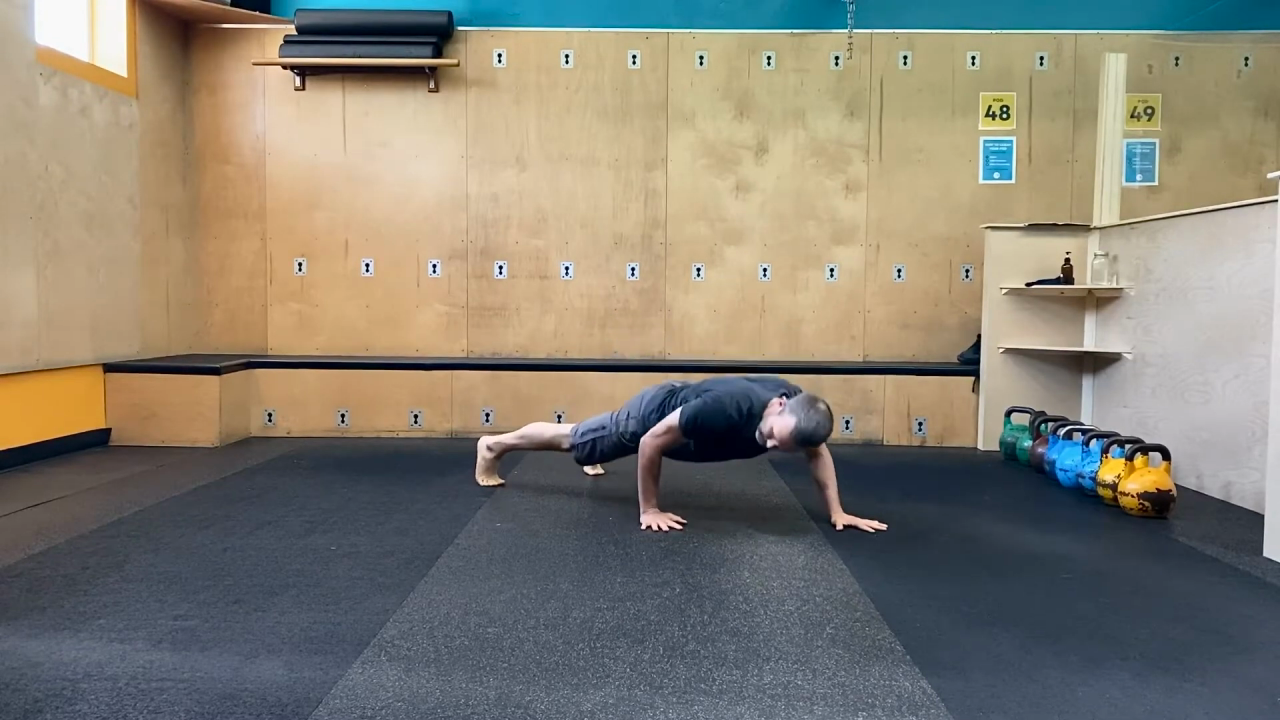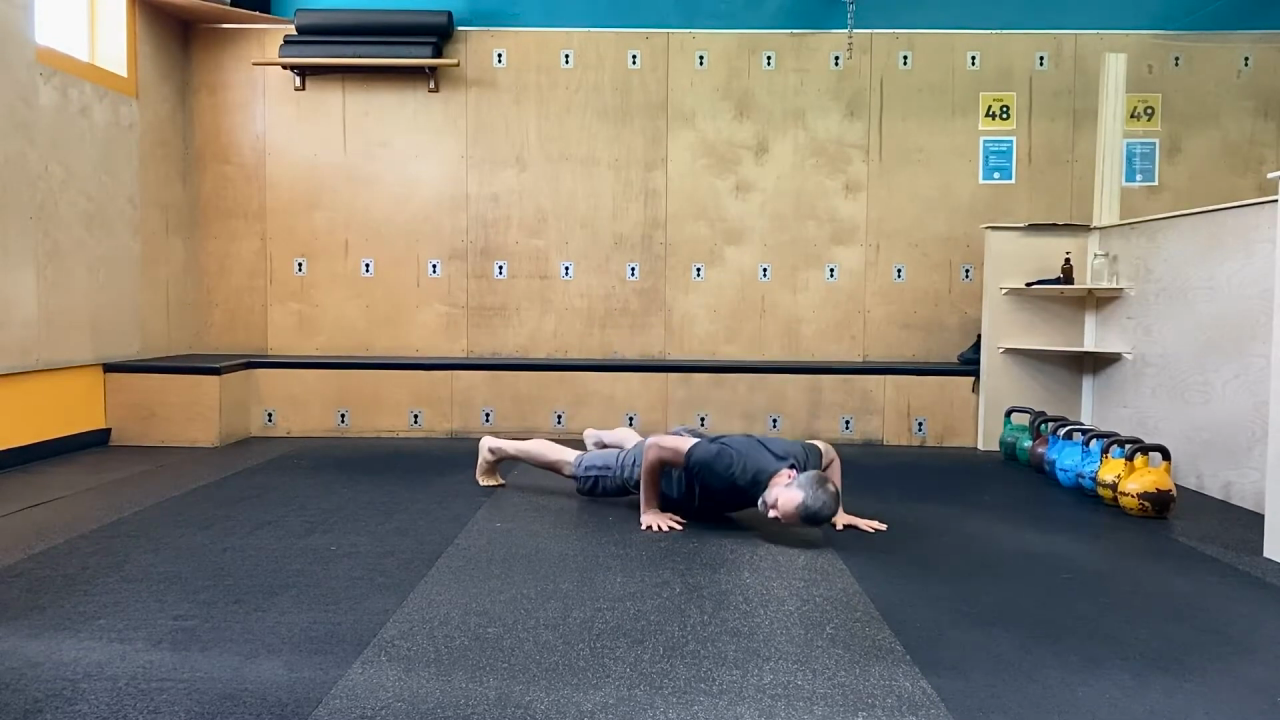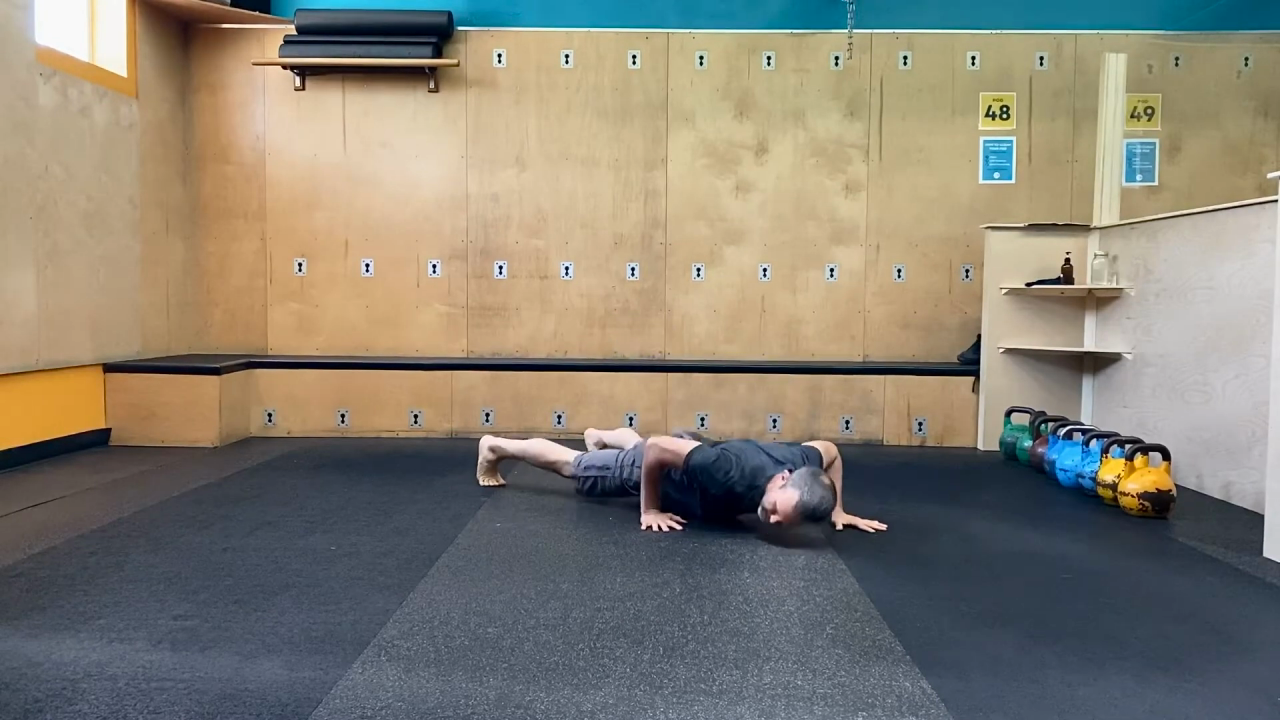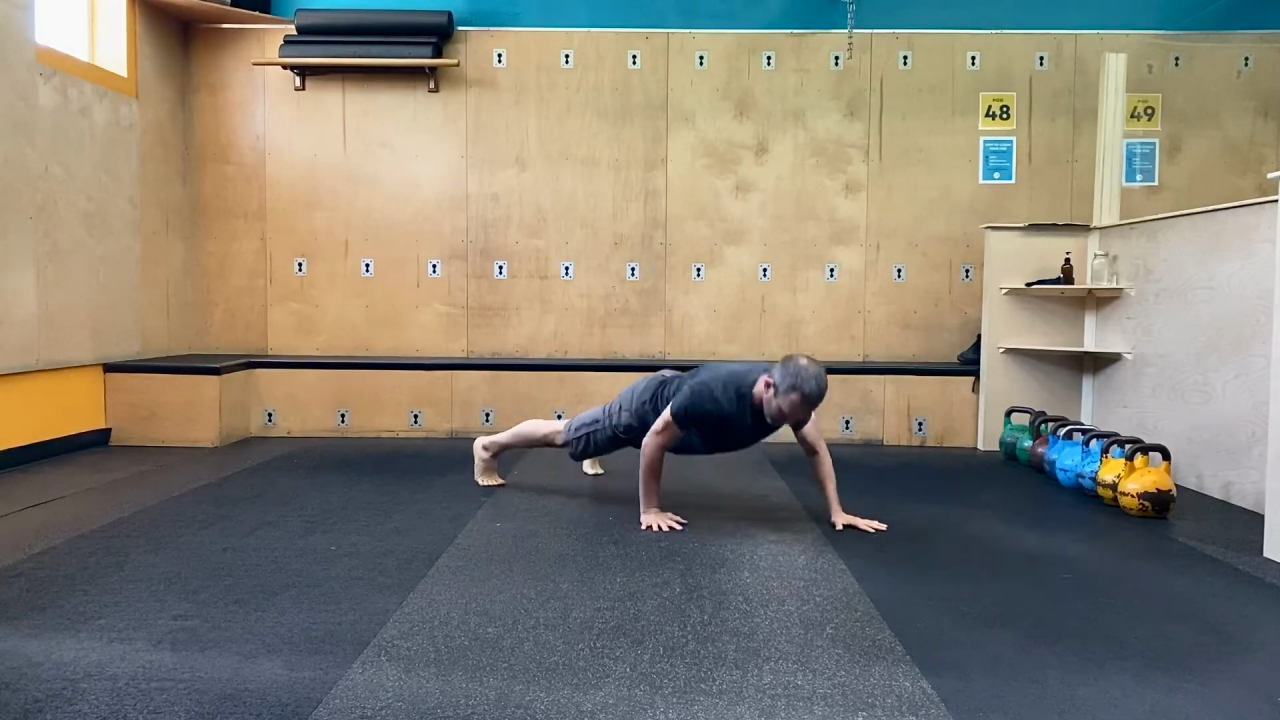
dt=0.4s
person 1, frame 1
left shoulder: (797, 408)
right shoulder: (727, 409)
left elbow: (820, 452)
right elbow: (650, 443)
left wrist: (837, 511)
right wrist: (648, 511)
left hip: (681, 406)
right hip: (653, 414)
right knee: (569, 438)
left ankle: (601, 428)
right ankle: (493, 446)
person 1, frame 2
left shoulder: (805, 458)
right shoulder: (736, 471)
left elbow: (828, 451)
right elbow: (657, 448)
left wrist: (837, 510)
right wrist: (648, 510)
left hip: (688, 452)
right hip: (657, 466)
left knee: (633, 443)
right knee: (572, 465)
left ankle: (598, 437)
right ankle: (496, 448)
person 1, frame 3
left shoulder: (802, 467)
right shoulder: (732, 475)
left elbow: (830, 451)
right elbow: (655, 450)
left wrist: (838, 511)
right wrist: (650, 510)
left hip: (686, 453)
right hip: (650, 464)
left knee: (631, 443)
right knee: (570, 465)
left ankle: (598, 436)
right ankle: (496, 447)
person 1, frame 4
left shoulder: (787, 396)
right shoulder: (714, 394)
left elbow: (816, 447)
right elbow: (652, 440)
left wrist: (836, 512)
right wrist: (649, 510)
left hip: (675, 407)
right hip: (644, 407)
right knee: (564, 435)
left ankle: (591, 456)
right ankle: (488, 447)
